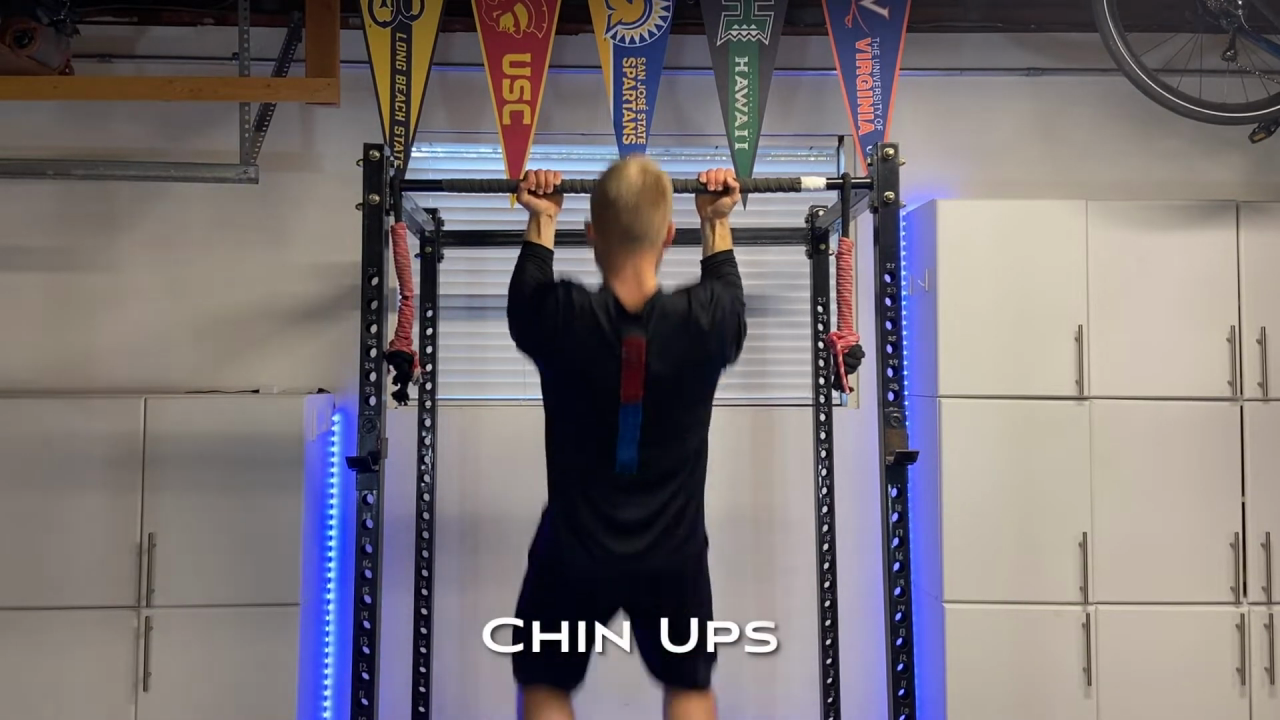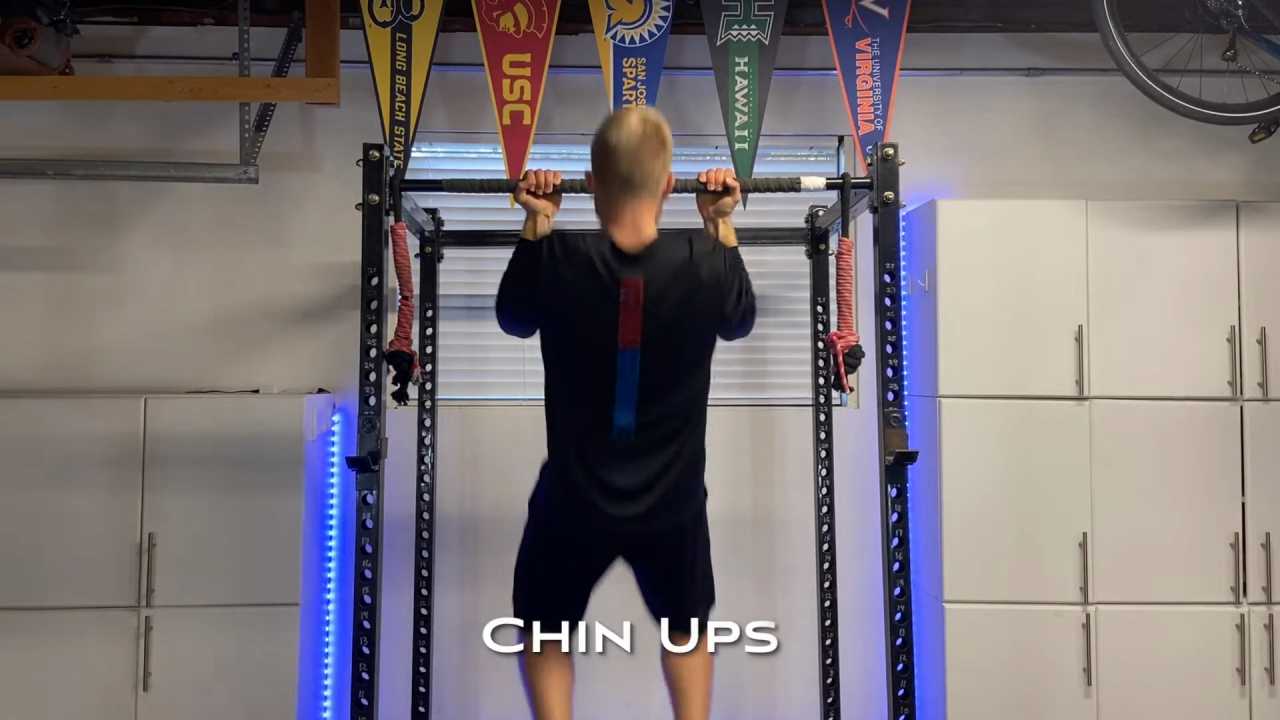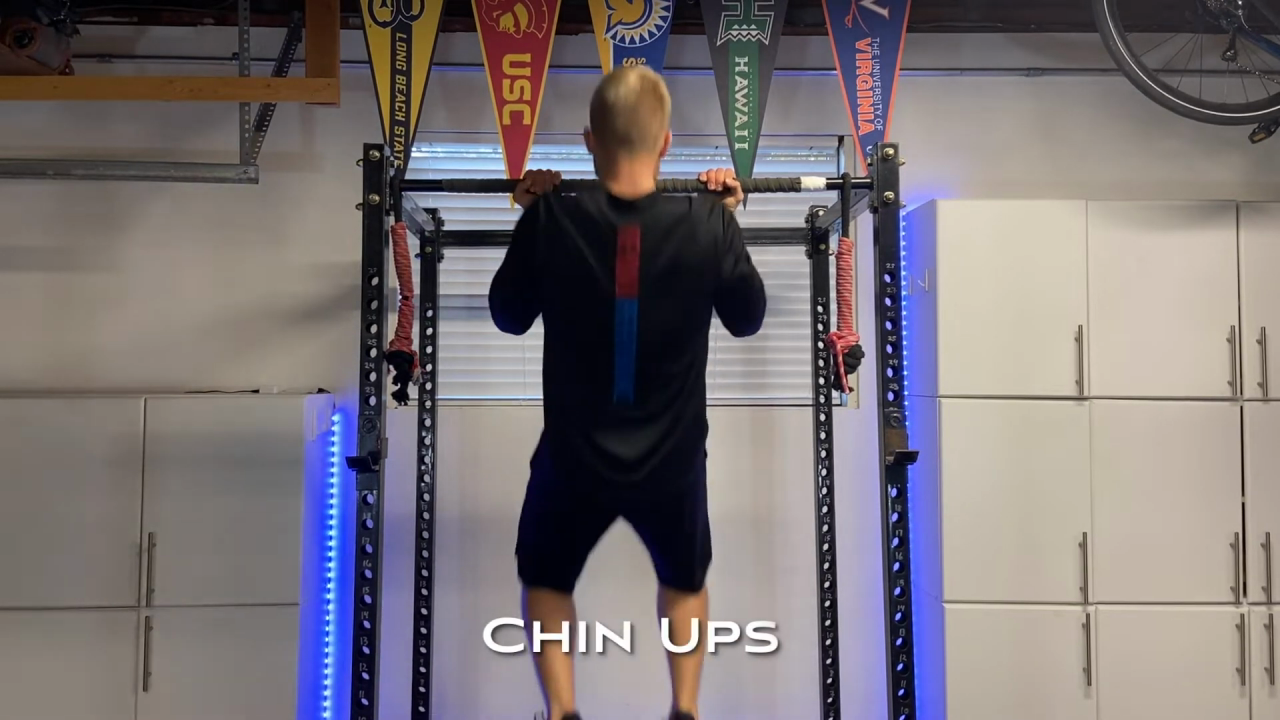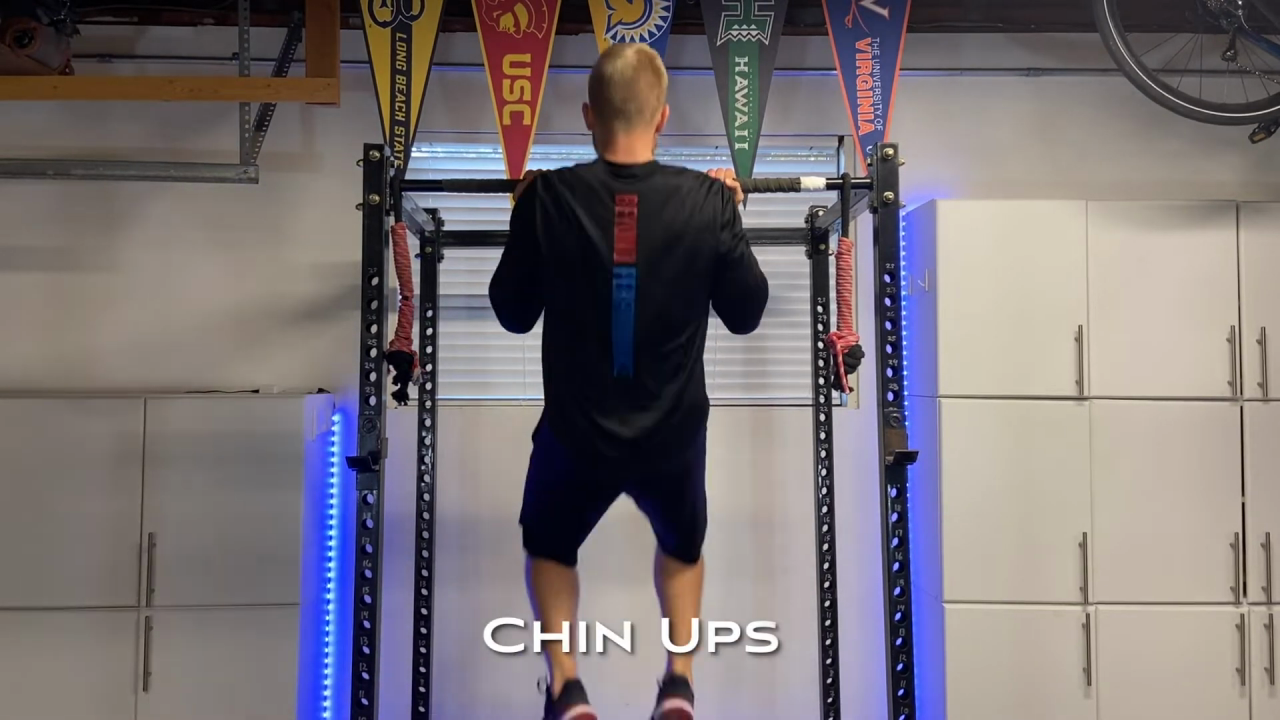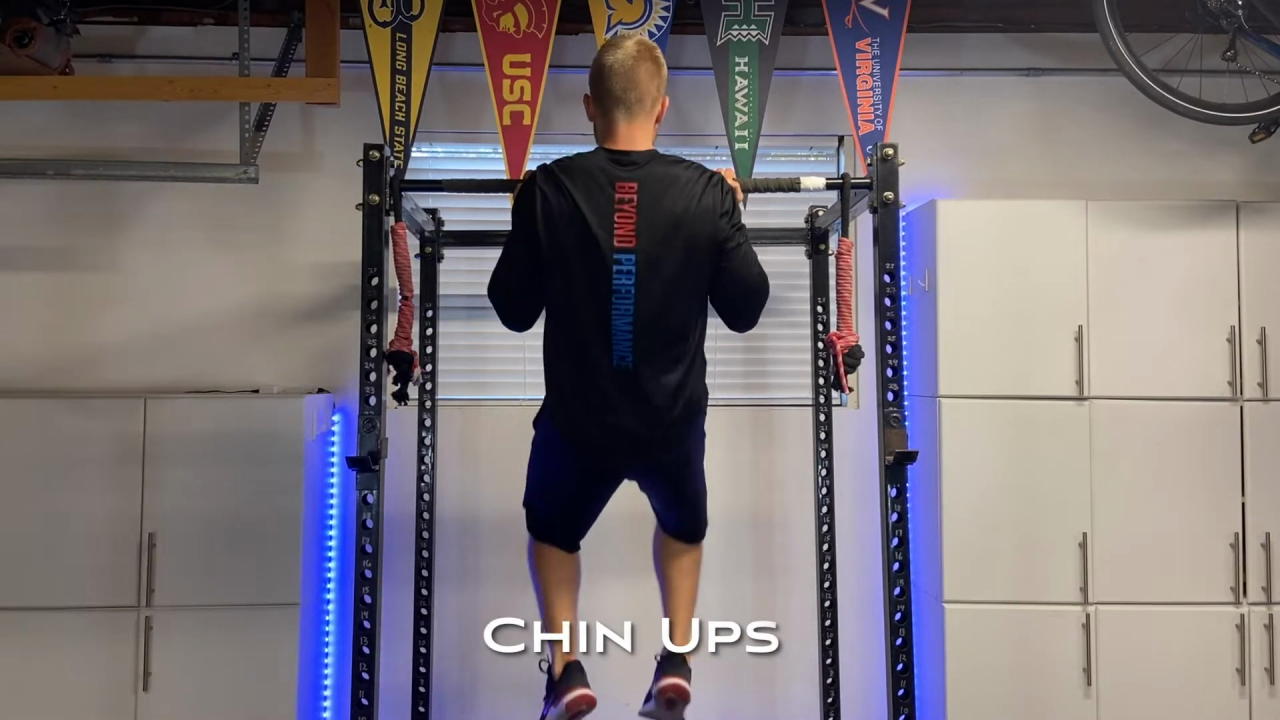
dt=0.1s
person 1, frame 1
left shoulder: (562, 316)
right shoulder: (703, 318)
left elbow: (522, 314)
left wrist: (540, 225)
right wrist: (719, 230)
left hip: (573, 553)
right hip: (672, 554)
person 1, frame 2
left shoulder: (557, 267)
right shoulder: (704, 267)
left elbow: (512, 314)
right elbow: (739, 318)
left wrist: (536, 220)
right wrist: (722, 222)
left hip: (572, 506)
right hip: (671, 507)
left knee: (544, 634)
right knee: (686, 632)
person 1, frame 3
left shoulder: (552, 222)
right shoulder: (709, 224)
left elbow: (509, 314)
right elbow: (746, 317)
left hip: (573, 461)
right hip: (672, 460)
left knee: (545, 580)
right knee: (684, 579)
person 1, frame 4
left shoulder: (549, 199)
right shoulder: (706, 203)
left elbow: (511, 311)
right elbow: (747, 312)
left hip: (576, 436)
right hip: (672, 435)
left knee: (549, 550)
right knee: (683, 550)
person 1, frame 5
left shoulder: (548, 188)
right shoulder: (706, 193)
left elbow: (513, 309)
right elbow: (745, 309)
left hip: (576, 422)
right hip: (672, 422)
left knee: (553, 531)
right knee: (683, 527)
right ankle: (675, 664)
